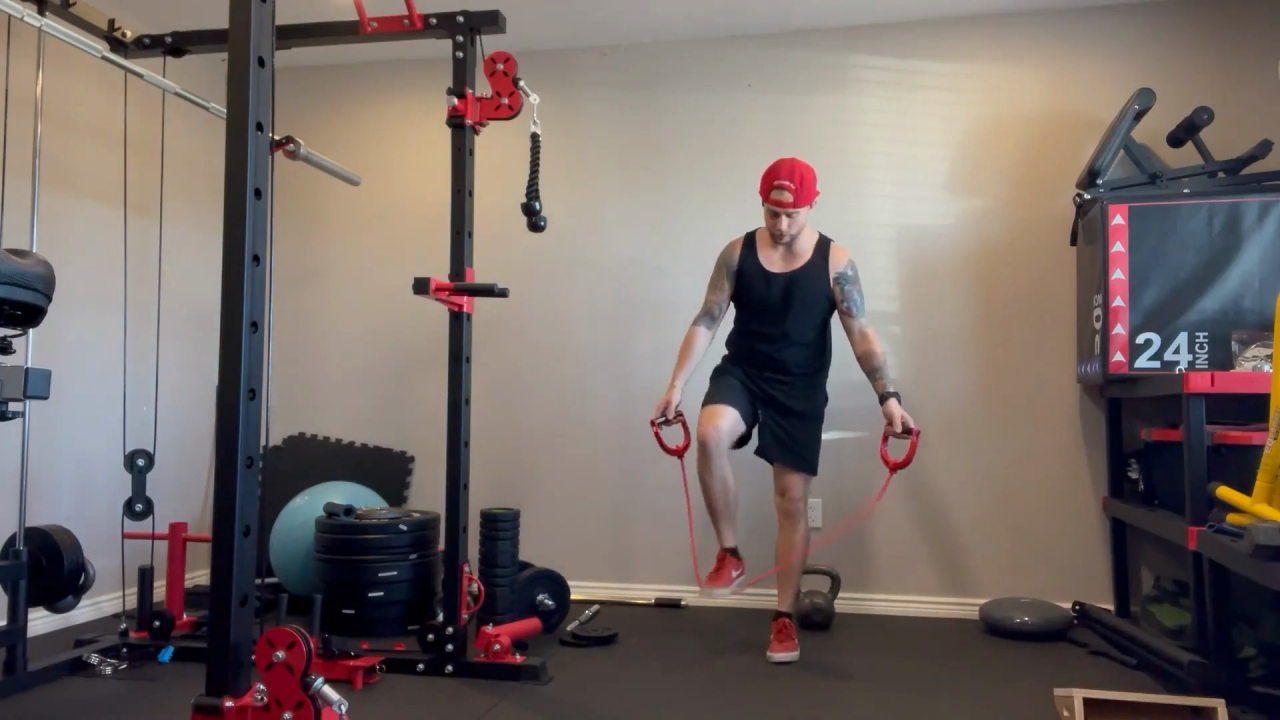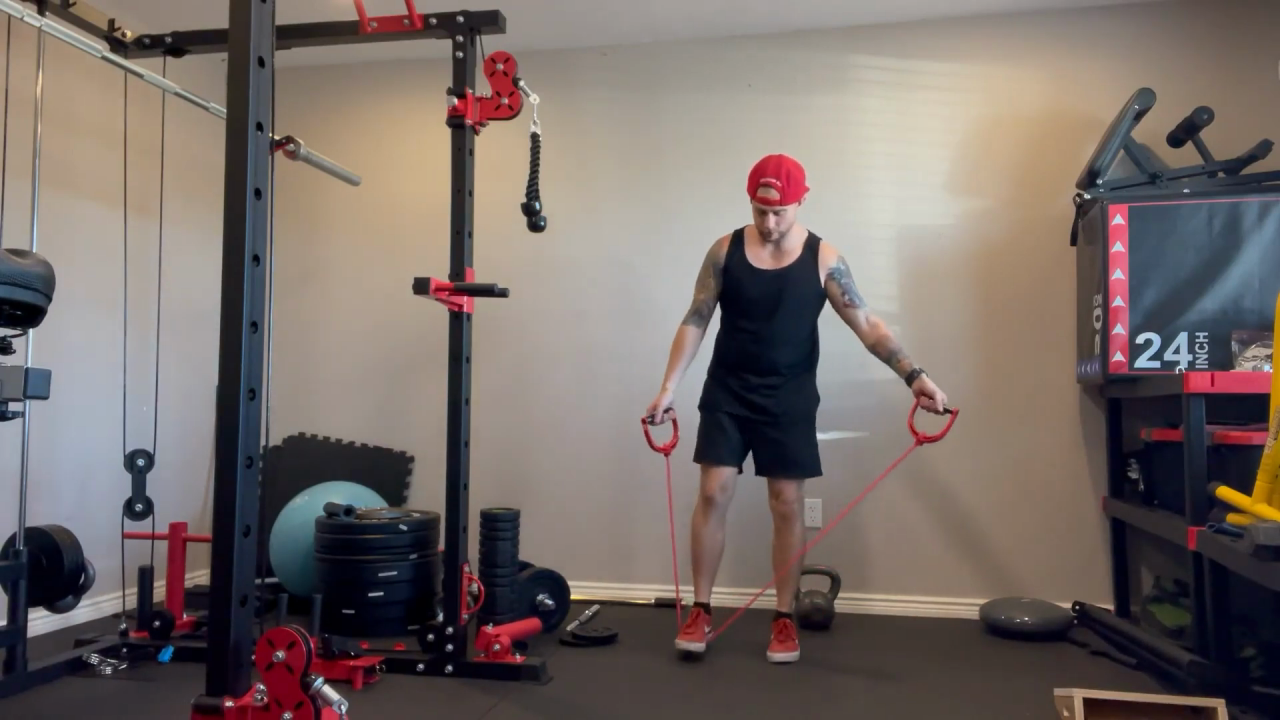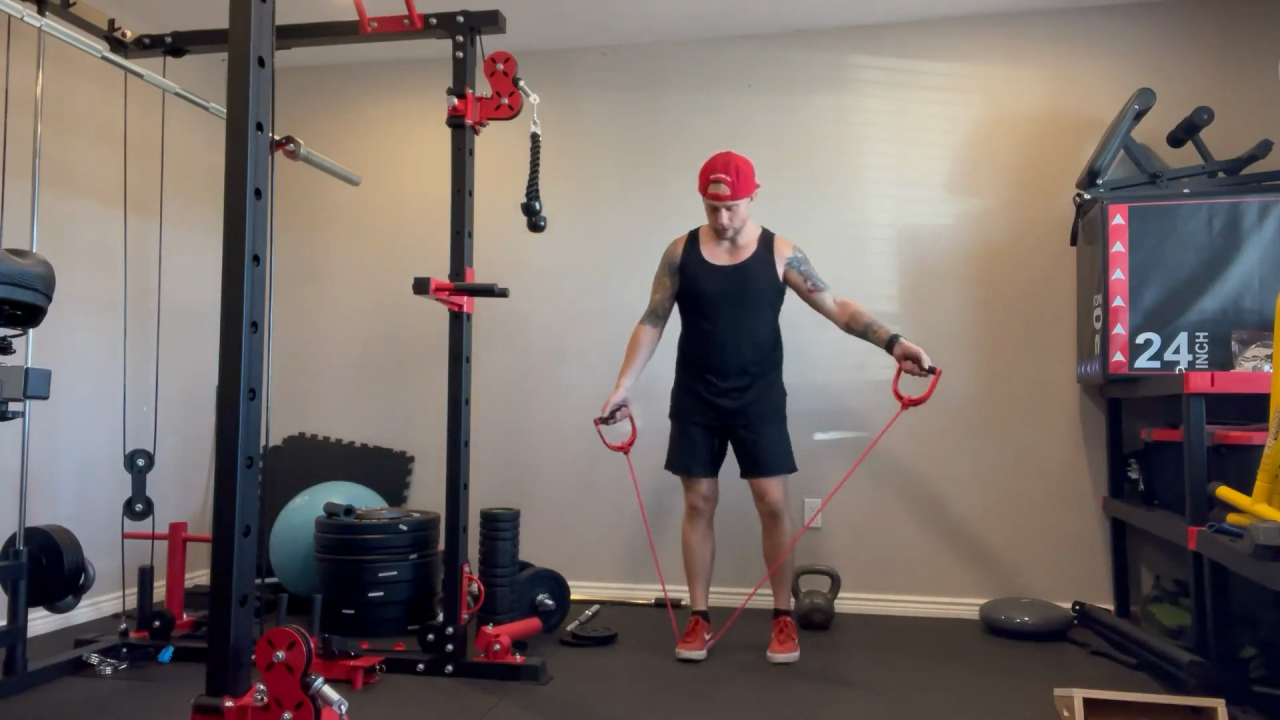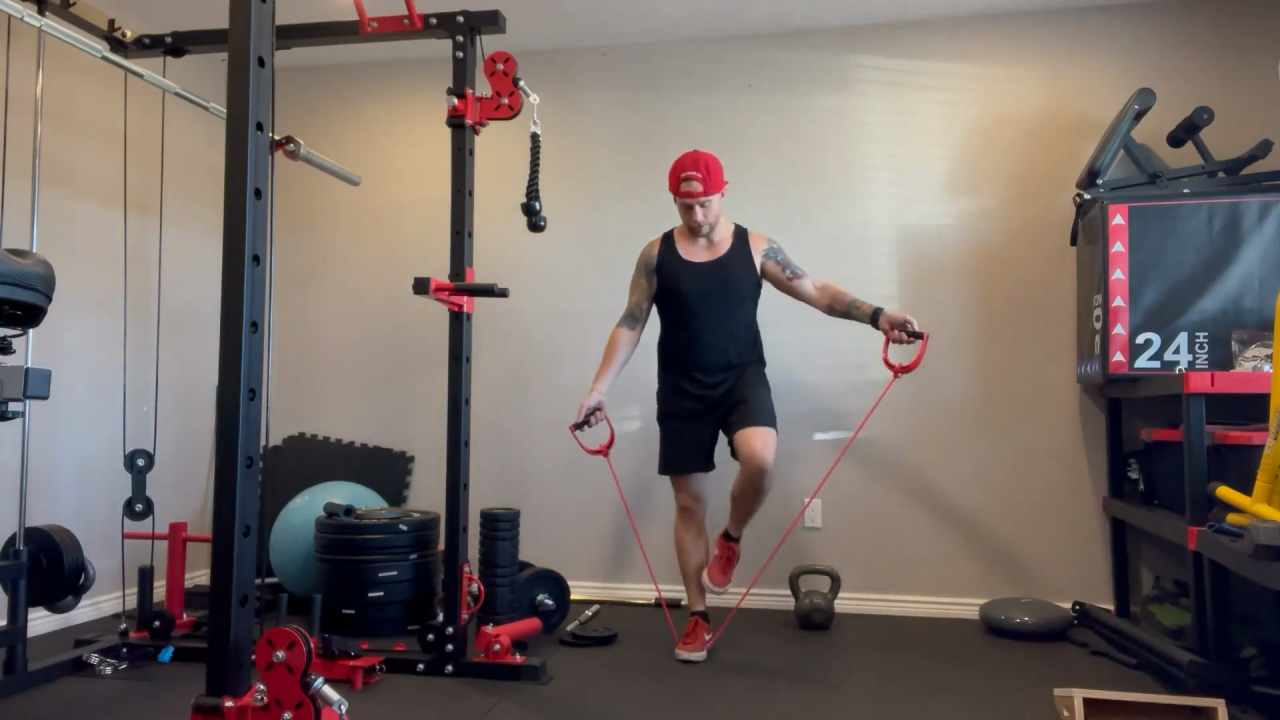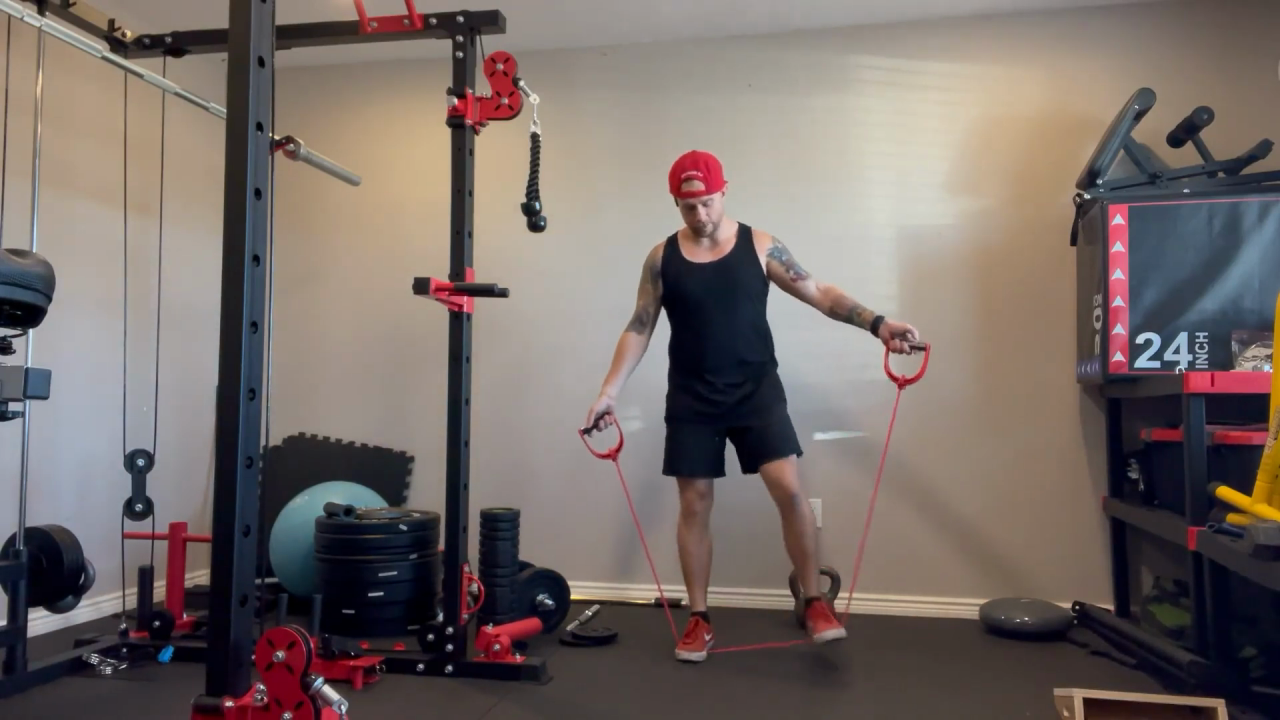
dt=0.4s
person 1, frame 1
left shoulder: (835, 261)
right shoulder: (737, 252)
left elbow: (861, 334)
right elbow: (706, 322)
left wrist: (888, 397)
right wrist: (676, 385)
left hip: (800, 390)
right hip: (742, 373)
left knee: (792, 500)
right knee: (709, 432)
left ankle: (784, 618)
right ankle: (728, 551)
person 1, frame 2
left shoulder: (824, 258)
right shoulder: (725, 250)
left elbow: (866, 324)
right elbow: (695, 320)
left wrist: (913, 375)
right wrist: (668, 386)
left hip: (790, 396)
right hip: (727, 391)
left knee: (787, 505)
right knee: (713, 494)
left ankle: (784, 618)
right ankle: (700, 610)
person 1, frame 3
left shoulder: (781, 253)
right shoulder: (680, 252)
left elbow: (835, 305)
right elbow: (652, 321)
left wrist: (892, 342)
right wrist: (623, 385)
left hip: (759, 396)
right hip: (696, 398)
left knee: (772, 503)
right knee: (698, 503)
left ankle: (783, 616)
right ankle: (699, 617)
person 1, frame 4
left shoulder: (755, 246)
right shoulder: (657, 253)
left elbow: (815, 290)
right elbow: (630, 324)
left wrist: (877, 315)
right wrist: (598, 389)
left hip: (742, 378)
right hip: (681, 392)
left knee: (759, 458)
right knee: (688, 501)
left ankle: (730, 540)
right ankle: (698, 619)
person 1, frame 5
left shoulder: (760, 246)
right shoulder: (662, 258)
left elbow: (817, 292)
right elbow: (639, 329)
left wrist: (877, 323)
right wrist: (608, 393)
left hip: (756, 386)
right hip: (691, 397)
left knee: (788, 487)
right knee: (694, 504)
left ankle: (815, 601)
right ankle: (699, 619)
